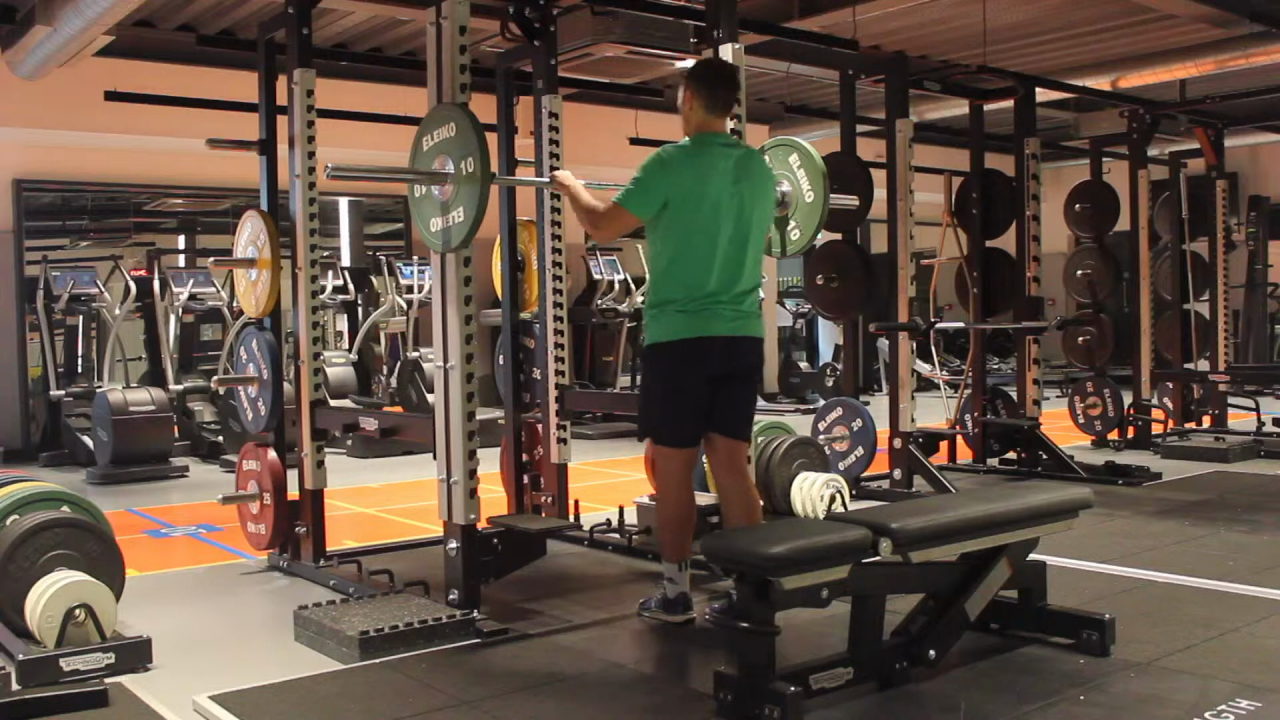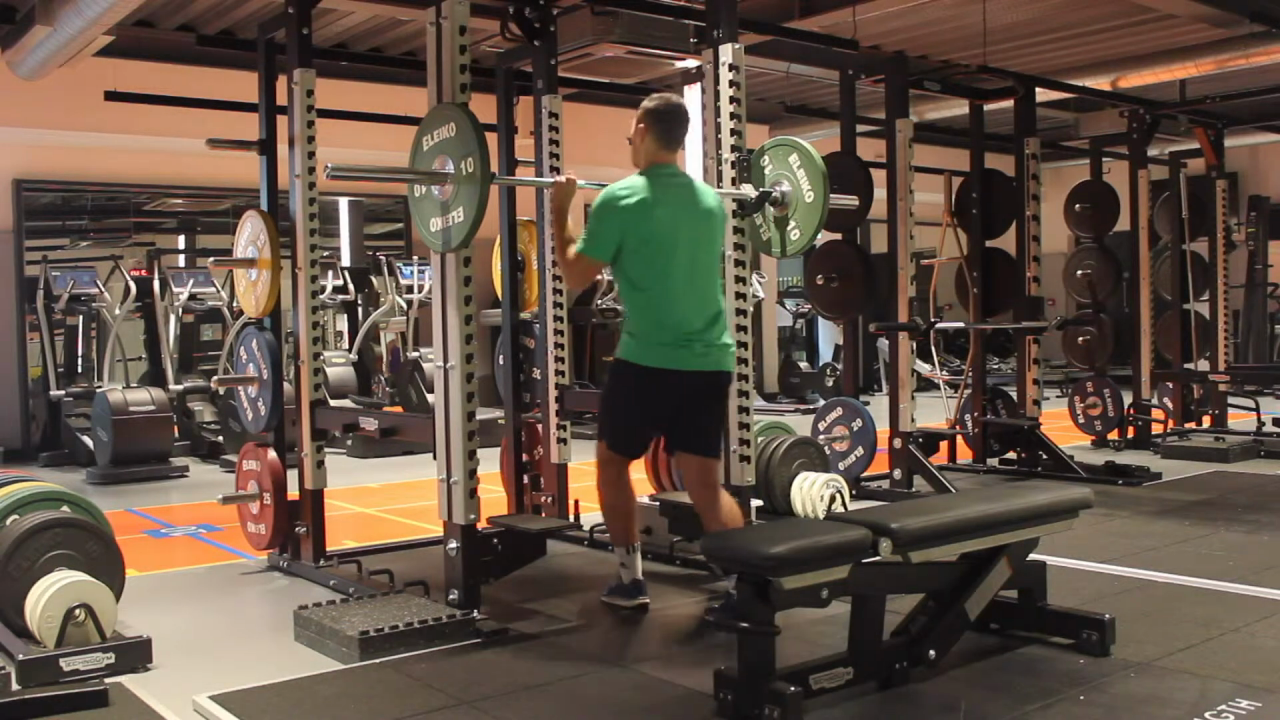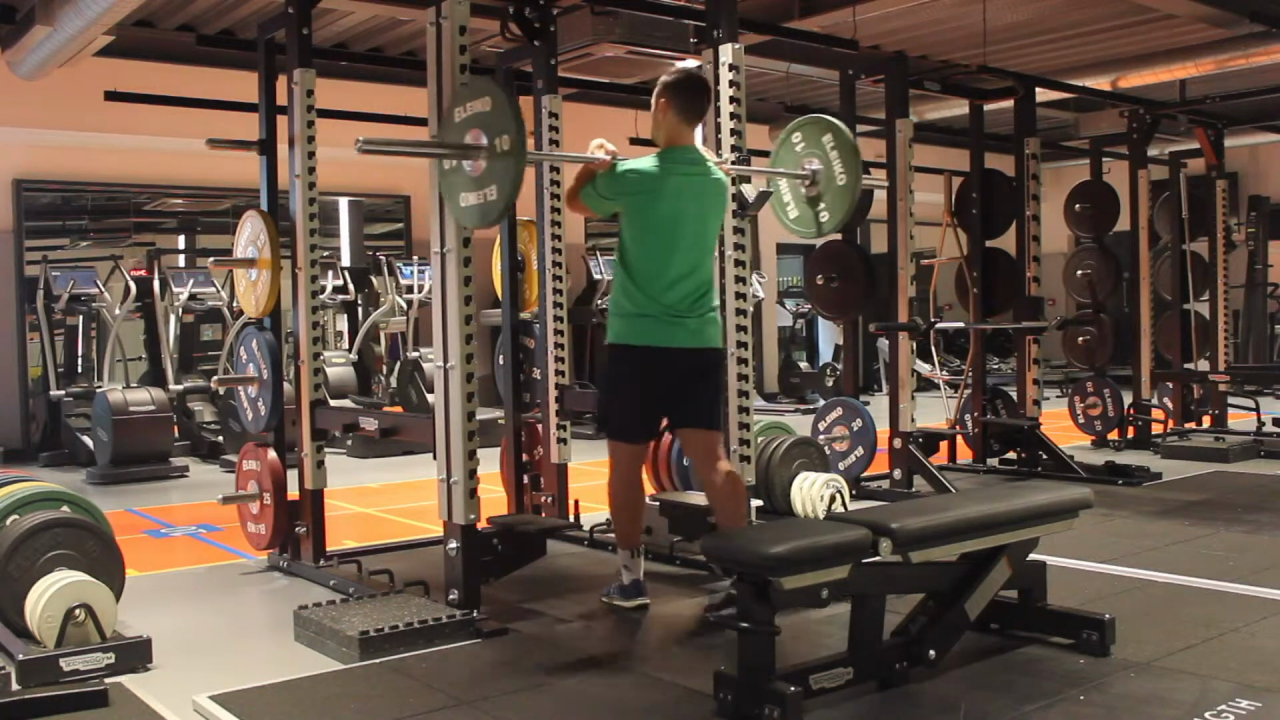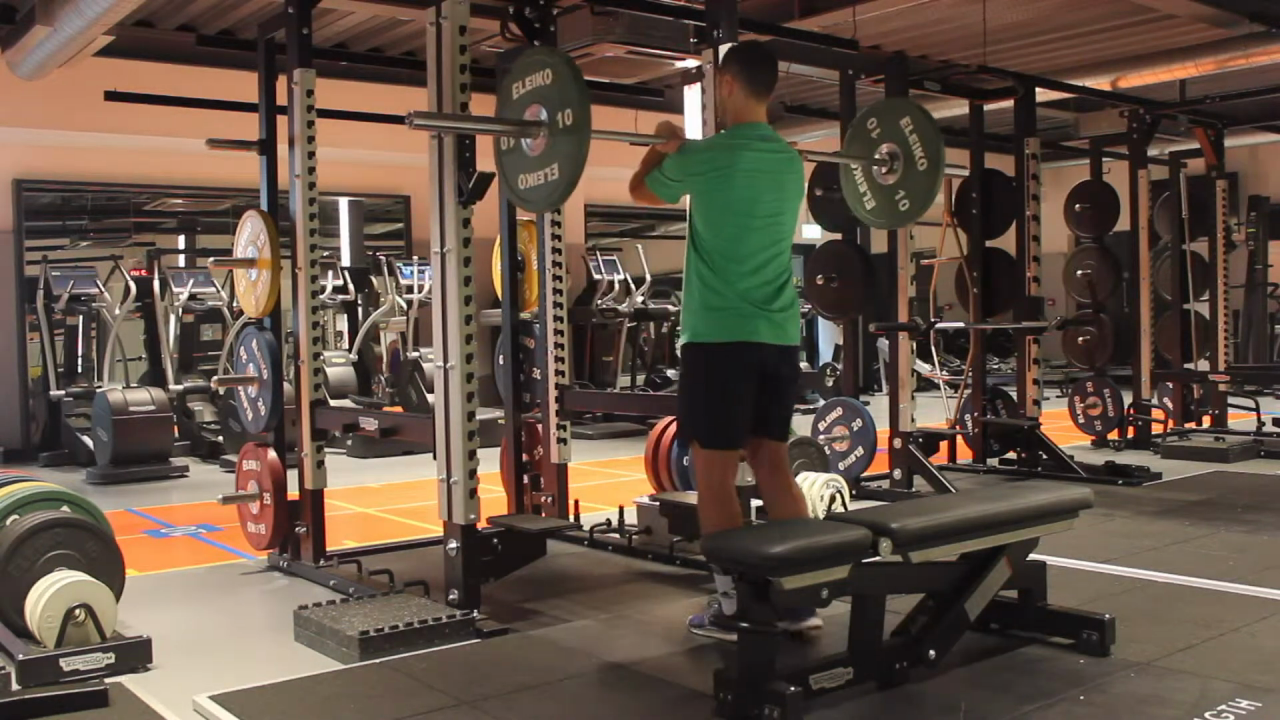
dt=1s
person 1, frame 1
left shoulder: (674, 163)
right shoulder: (760, 169)
left elbow: (603, 226)
left wrist: (570, 185)
left hip: (680, 336)
right hip: (742, 336)
left knee: (673, 469)
right knee: (733, 468)
left ankle: (675, 593)
person 1, frame 2
left shoulder: (620, 199)
right shoulder: (710, 200)
left elbow: (576, 277)
left wrist: (560, 209)
left hip: (647, 361)
right hip: (711, 361)
left knee: (612, 464)
right knee: (704, 479)
left ankle: (630, 578)
person 1, frame 3
left shoulder: (633, 176)
right shoulder: (717, 181)
left elbow: (576, 202)
left wrist: (594, 165)
left hip: (639, 342)
right hip: (701, 342)
left knee: (627, 464)
right knee: (712, 459)
left ankle: (631, 579)
person 1, frame 4
left shoulder: (703, 156)
right shoulder: (791, 162)
left elbow: (641, 190)
left wrist: (663, 145)
left hip: (719, 337)
right hip: (780, 336)
left knee: (715, 473)
right knee: (773, 466)
left ankle: (731, 606)
